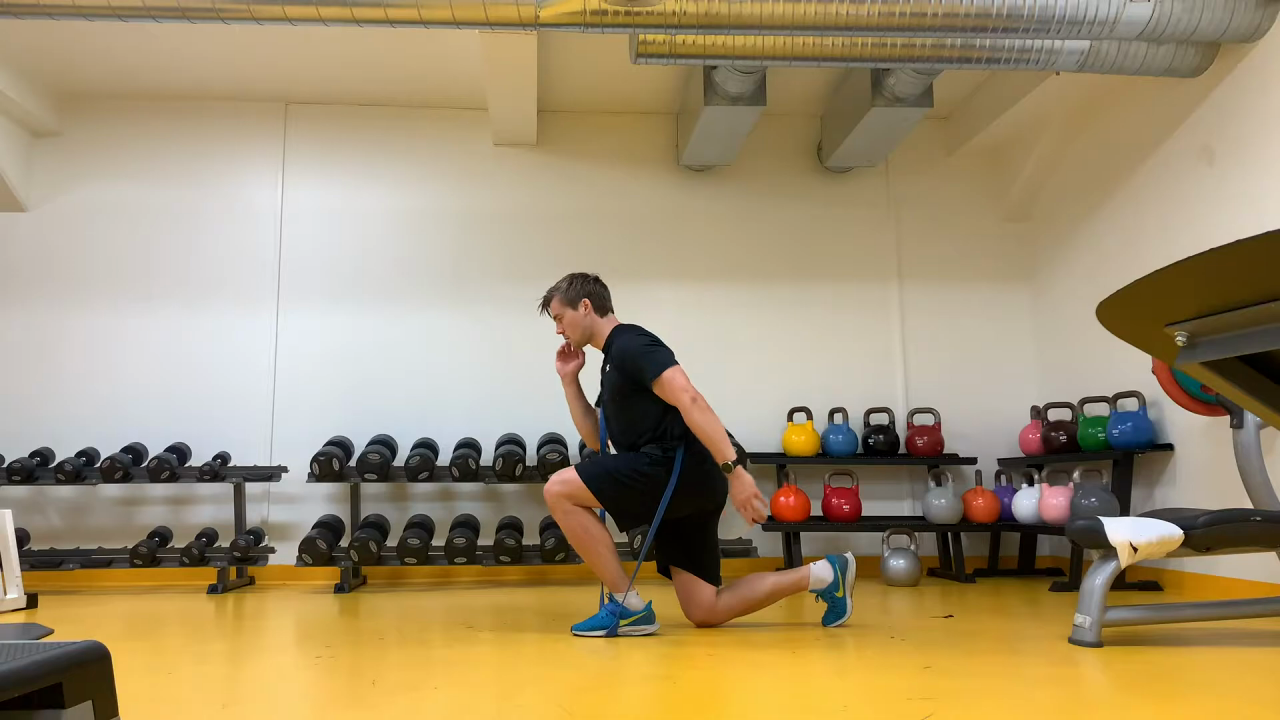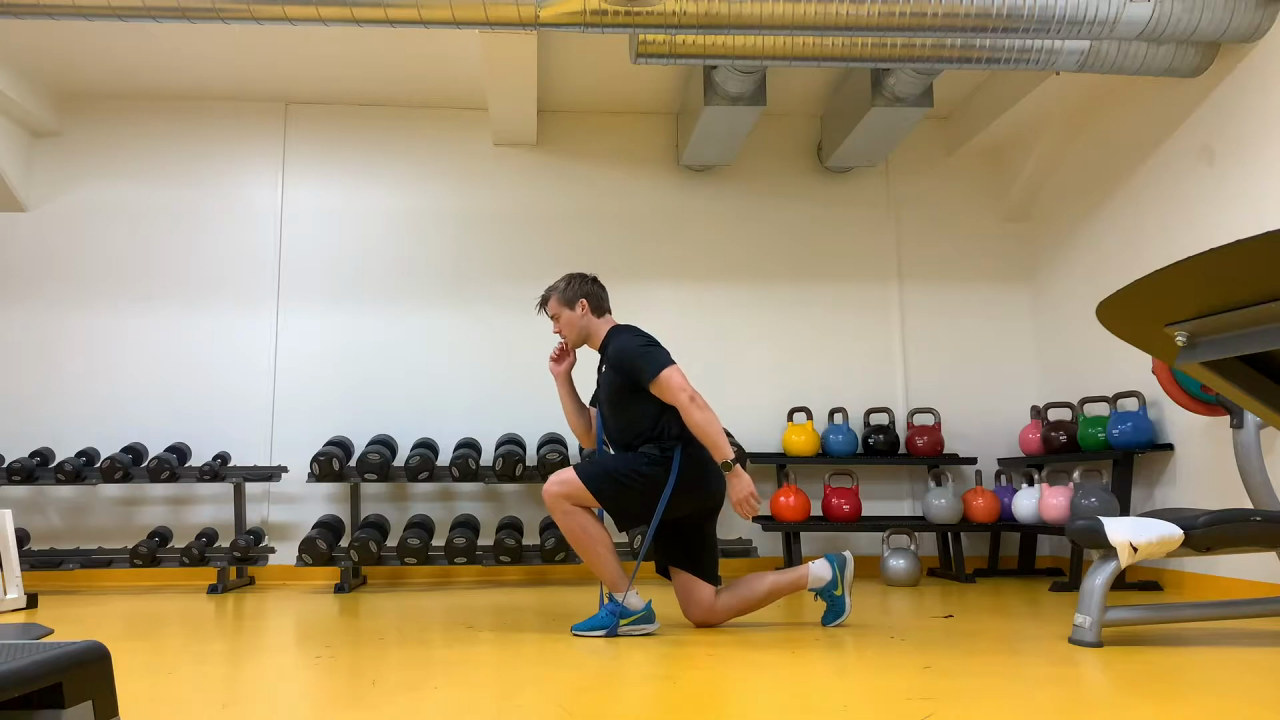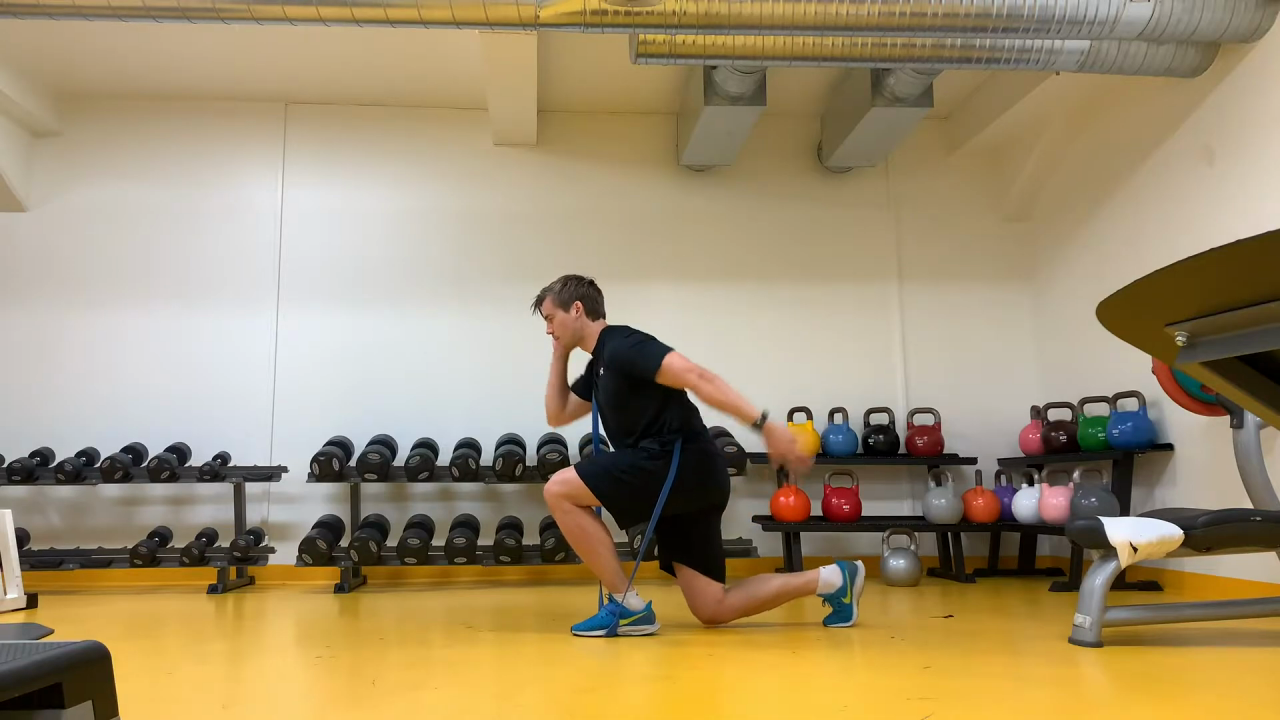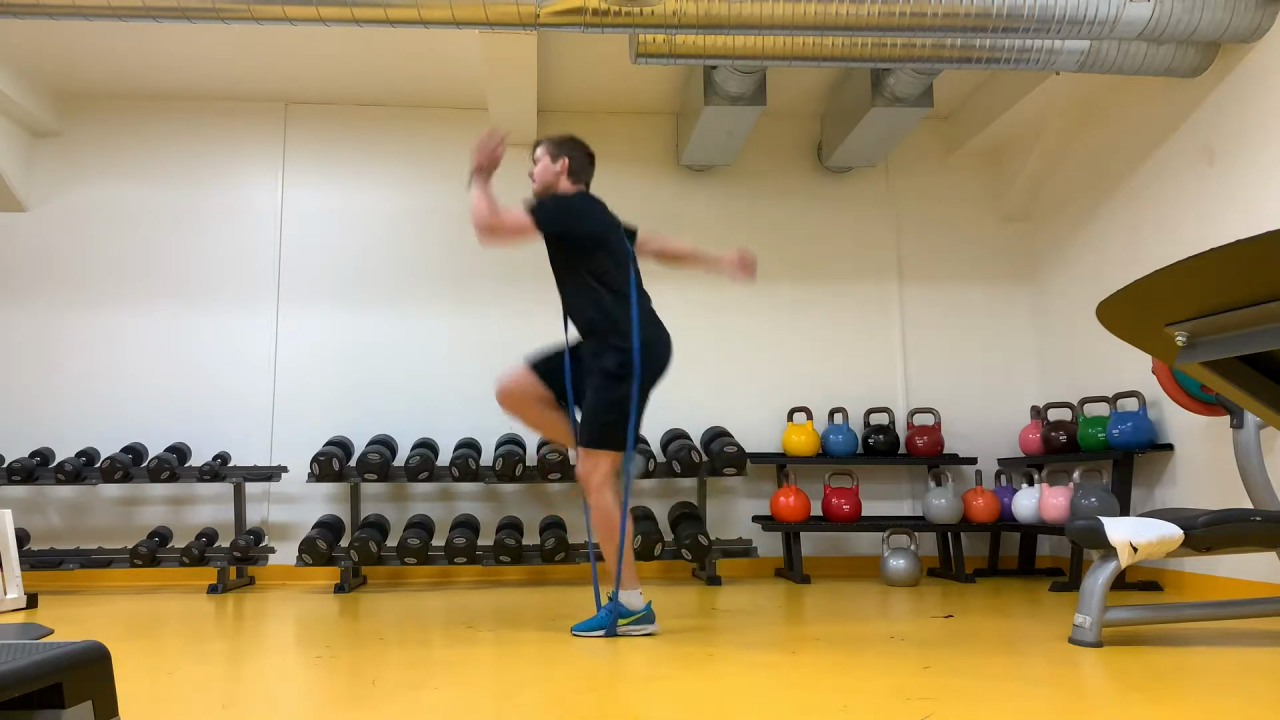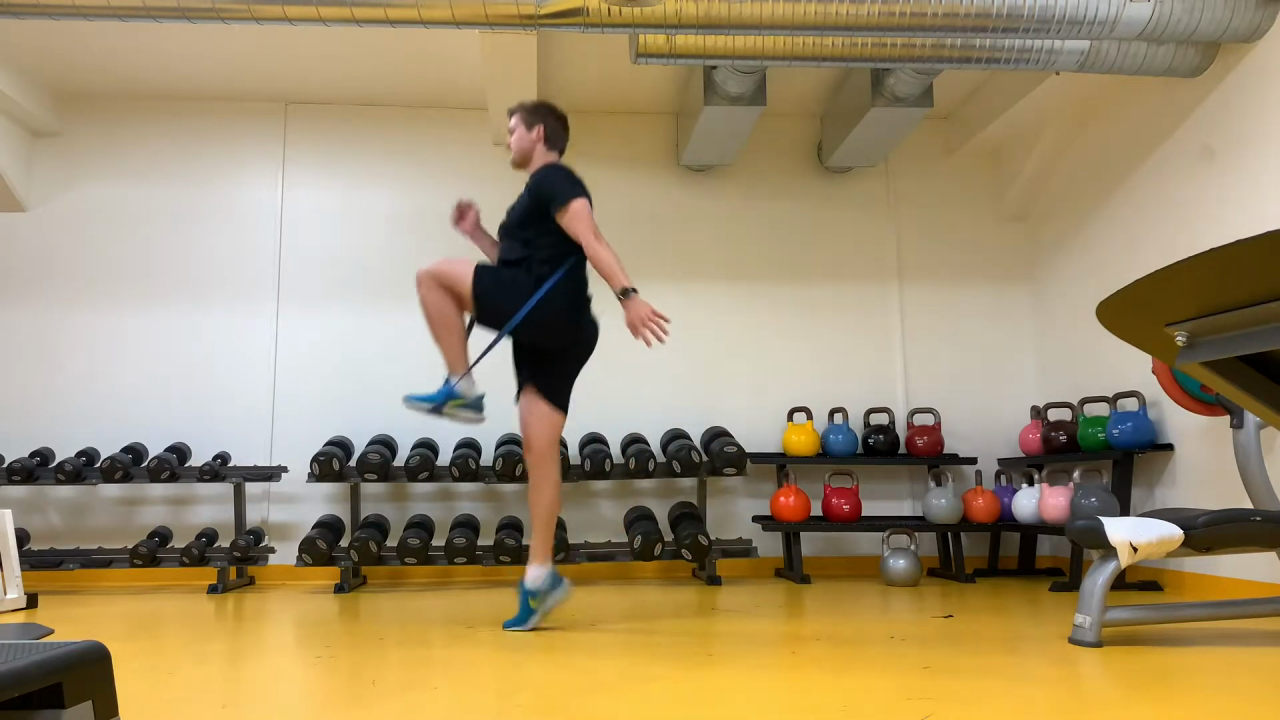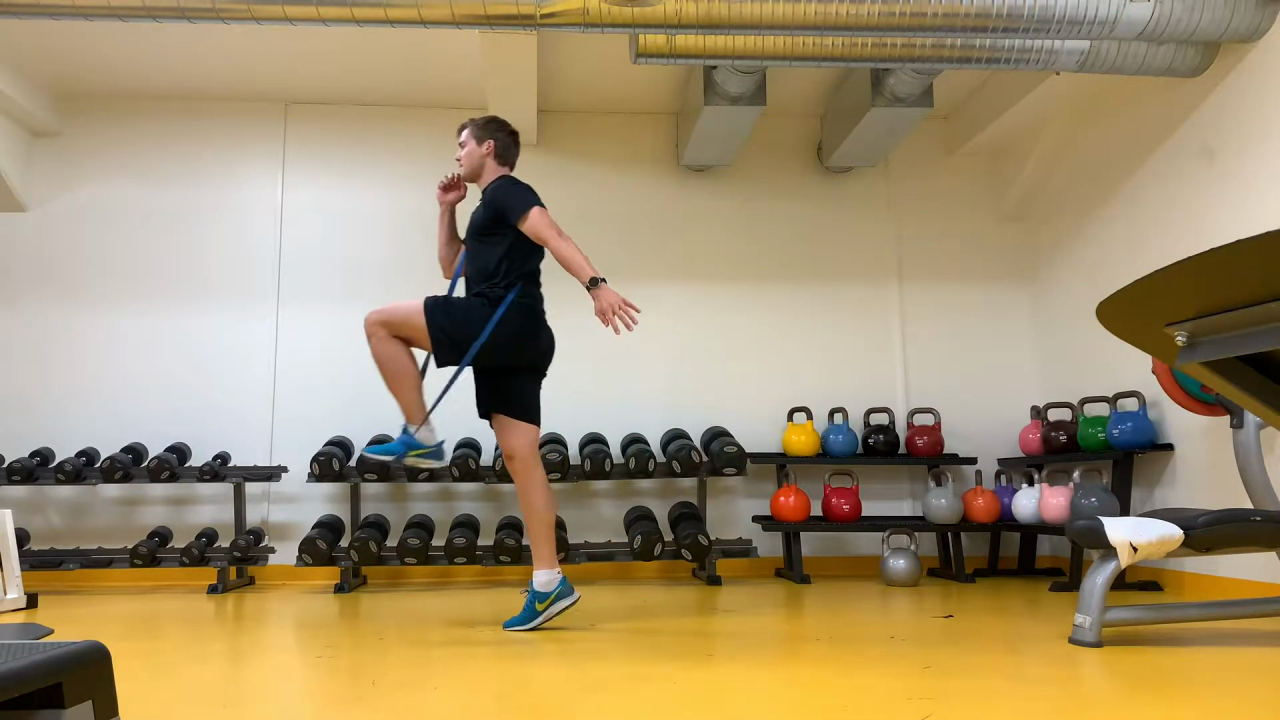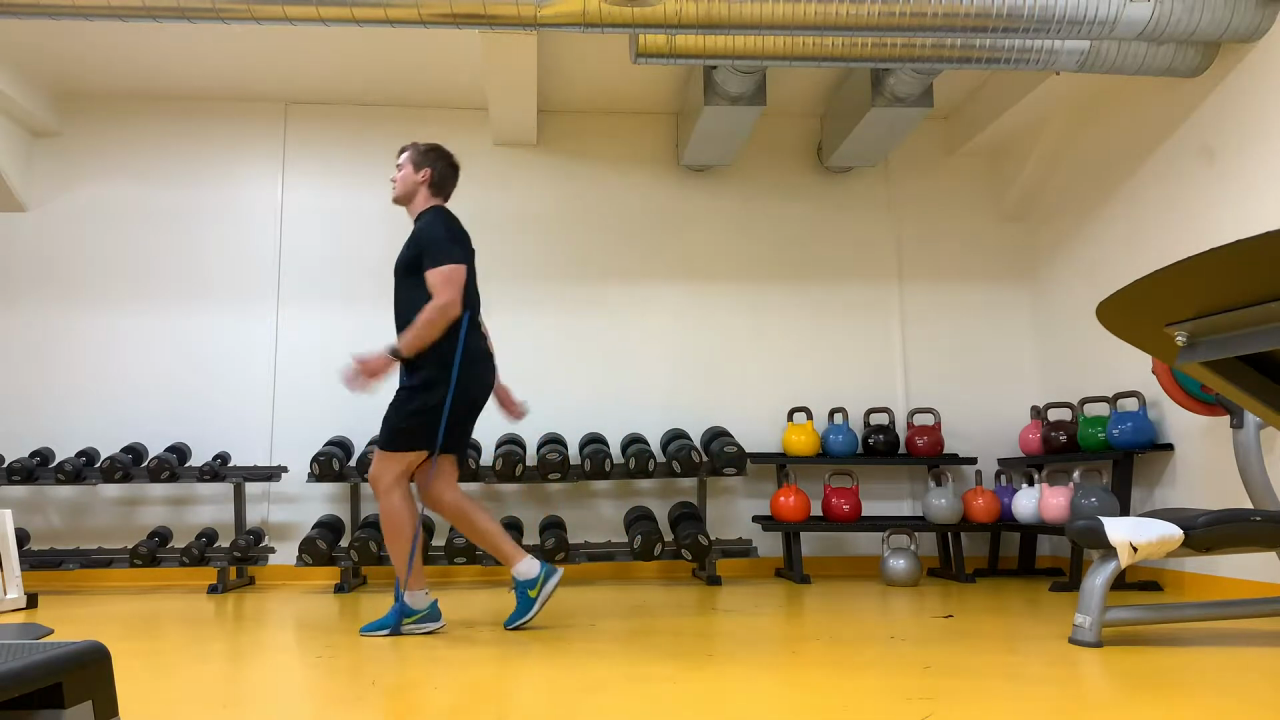
dt=0.4s
person 1, frame 1
left shoulder: (631, 345)
right shoulder: (614, 360)
left elbow: (690, 401)
right elbow: (596, 439)
left wrist: (734, 470)
right wrist: (570, 381)
left hip: (678, 467)
right hip: (683, 482)
left knee: (559, 490)
right knee: (706, 611)
left ankle: (628, 606)
right ankle: (824, 574)
person 1, frame 2
left shoulder: (627, 346)
right shoulder: (610, 360)
left elbow: (689, 400)
right elbow: (589, 437)
left wrist: (732, 469)
right wrist: (562, 379)
left hip: (676, 468)
right hip: (681, 481)
left knee: (558, 490)
right knee: (706, 611)
left ankle: (627, 606)
right ankle: (822, 573)
person 1, frame 3
left shoulder: (622, 347)
right shoulder: (600, 366)
left elbow: (697, 377)
right elbow: (557, 415)
left wrist: (764, 425)
right wrist: (560, 355)
left hip: (681, 462)
right hip: (686, 474)
left knee: (560, 491)
right knee: (713, 608)
left ankle: (627, 606)
right ankle: (834, 580)
person 1, frame 4
left shoulder: (566, 209)
right shoulder: (588, 219)
left elbow: (489, 226)
right elbow: (655, 245)
left wrist: (480, 176)
right wrist: (718, 261)
left hip: (626, 354)
right hip: (610, 351)
left knee: (596, 475)
right knee: (512, 392)
left ankle: (630, 604)
person 1, frame 5
left shoulder: (554, 180)
right shoulder: (537, 193)
left elbow: (592, 239)
right elbow: (514, 262)
left wrist: (628, 295)
right wrist: (478, 232)
left hip: (549, 307)
right hip: (547, 320)
left knee: (433, 275)
right knee: (540, 447)
left ankle: (462, 387)
right ankle: (541, 579)
person 1, frame 6
left shoulder: (508, 192)
right shoulder: (491, 208)
left elbow: (554, 238)
right elbow: (452, 266)
left wrist: (596, 285)
right wrist: (446, 210)
left hip: (503, 322)
right hip: (514, 338)
left knee: (379, 323)
right knee: (520, 456)
left ankle: (422, 434)
right ankle: (548, 583)
person 1, frame 7
left shoulder: (434, 227)
right shoulder: (437, 231)
left elbow: (446, 304)
right elbow: (466, 317)
left wrist: (391, 356)
right wrist: (494, 385)
left hip: (444, 375)
right hip: (457, 375)
left knee: (384, 477)
right knee: (437, 491)
left ankle: (416, 605)
right ankle: (529, 572)
